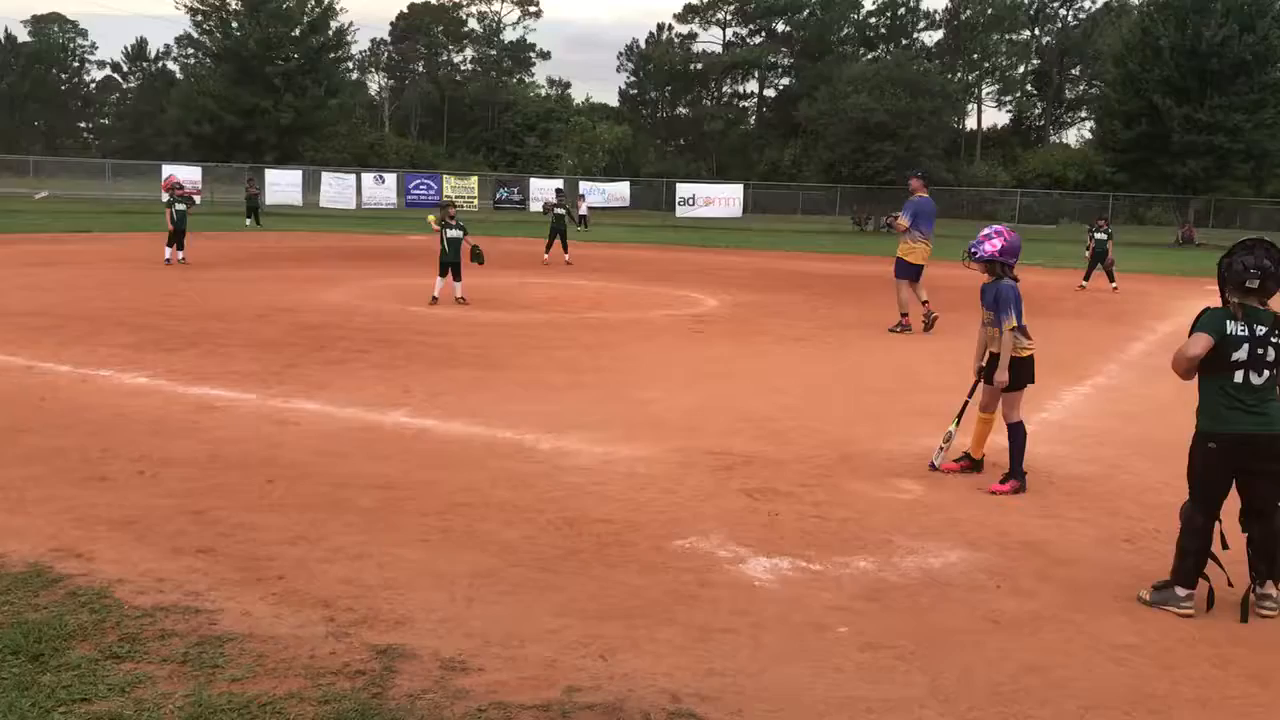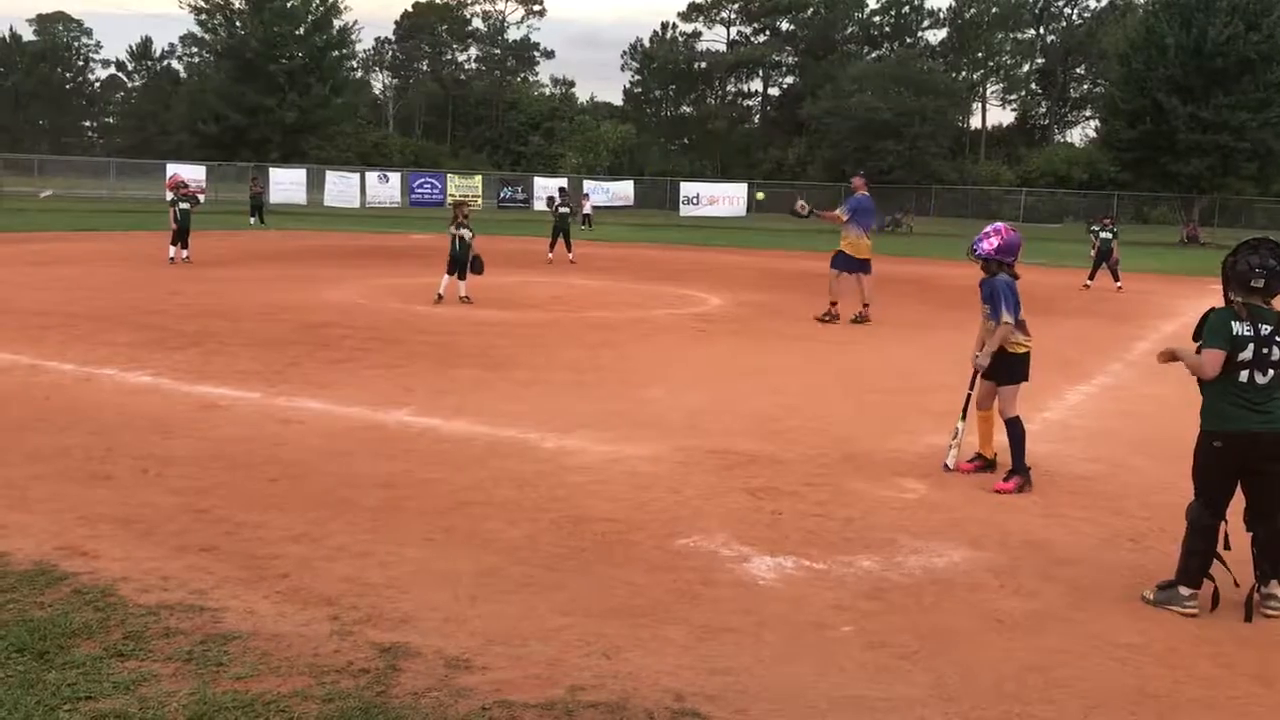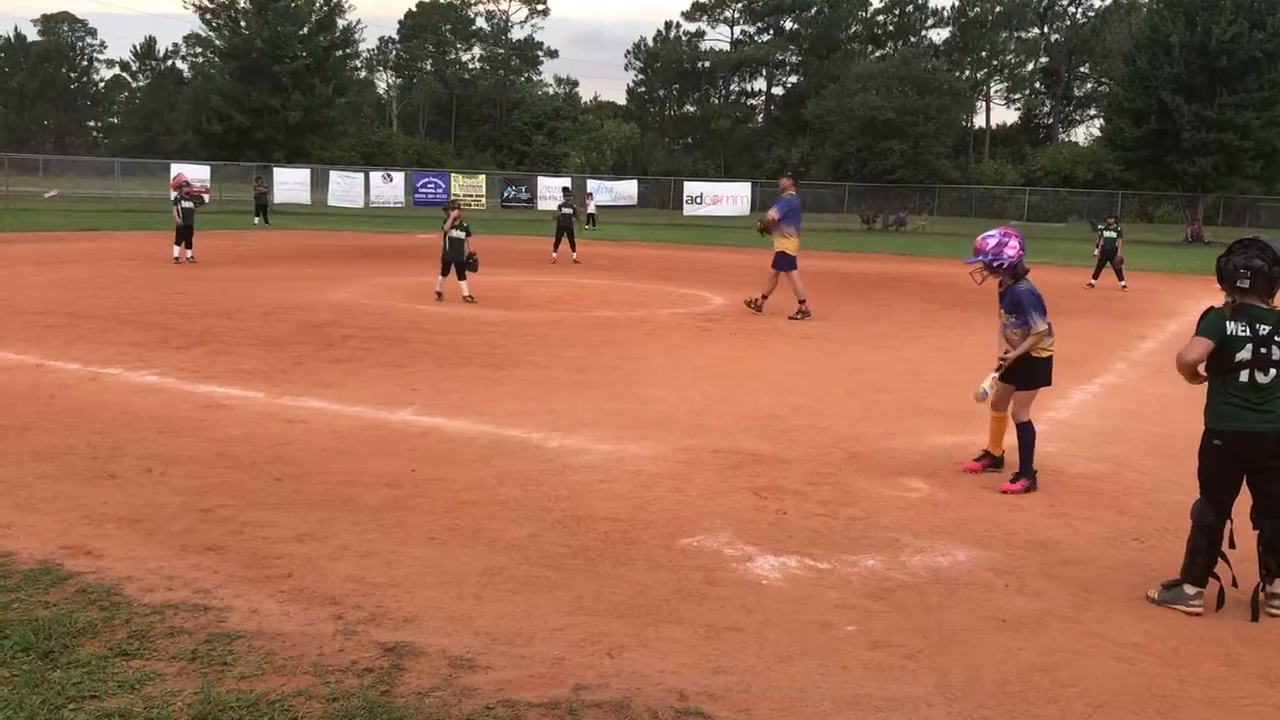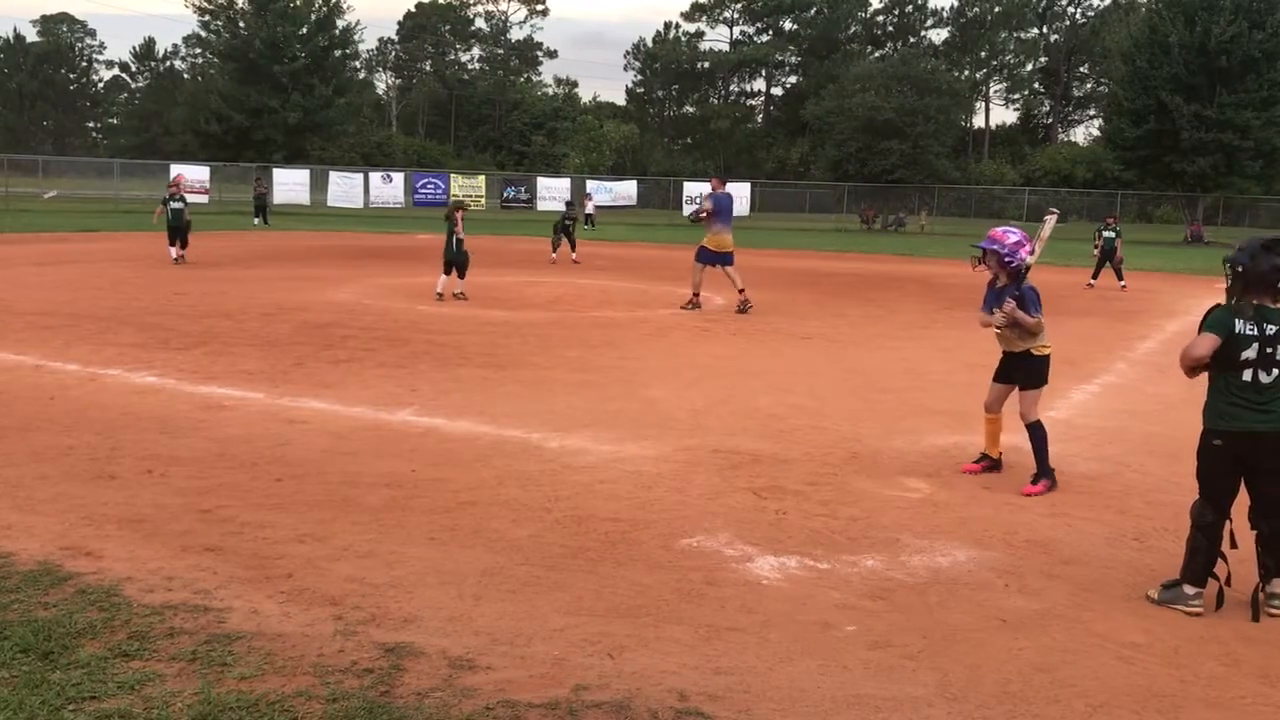
dt=0.7s
person 1, frame 1
left shoulder: (1217, 317)
left elbow: (1192, 352)
left wrist: (1181, 367)
left hip: (1218, 434)
left knee: (1200, 512)
left ankle: (1181, 589)
person 1, frame 2
left shoulder: (1222, 318)
left elbow: (1208, 369)
left wrist: (1178, 354)
left hip: (1224, 433)
left knee: (1207, 511)
left ankle: (1186, 589)
person 1, frame 3
left shoulder: (1220, 318)
left elbow: (1188, 356)
left wrist: (1193, 375)
left hip: (1225, 433)
left knee: (1211, 511)
left ankle: (1191, 589)
person 1, frame 4
left shoulder: (1226, 315)
left elbow: (1196, 352)
left wrist: (1191, 368)
left hip: (1225, 432)
left knee: (1211, 510)
left ankle: (1191, 588)
person 2, frame 1
left shoulder: (1006, 289)
right shoulder: (987, 286)
left elbow: (1010, 331)
left wrist: (1003, 368)
right wrist: (979, 359)
left hip: (1015, 358)
right hip: (996, 356)
left knee: (1010, 414)
right knee: (985, 407)
left ankle: (1016, 476)
right ankle: (974, 457)
person 2, frame 2
left shoulder: (1001, 283)
right shoulder: (988, 281)
left elbow: (1006, 325)
left wrist: (986, 355)
right wrist: (977, 350)
left hip: (1012, 353)
right hip: (997, 351)
left knee: (1007, 410)
right knee: (982, 403)
left ankle: (1020, 472)
right ankle: (986, 456)
person 2, frame 3
left shoulder: (1024, 292)
right shoulder: (1004, 286)
left elbow: (1041, 331)
left wrist: (1016, 354)
right wrist: (1002, 343)
left hip: (1034, 358)
right hip: (1015, 357)
left knee: (1019, 413)
right knee: (997, 403)
left ankle: (1027, 475)
right ankle: (994, 455)
person 2, frame 4
left shoulder: (1024, 291)
right shoulder: (993, 286)
left elbow: (1039, 327)
right elbow: (983, 317)
left wrist: (1016, 314)
right wrist: (993, 319)
left hip: (1033, 356)
right hip: (1010, 354)
left knee: (1028, 414)
right knee: (991, 405)
left ankle: (1045, 474)
right ankle: (992, 456)
